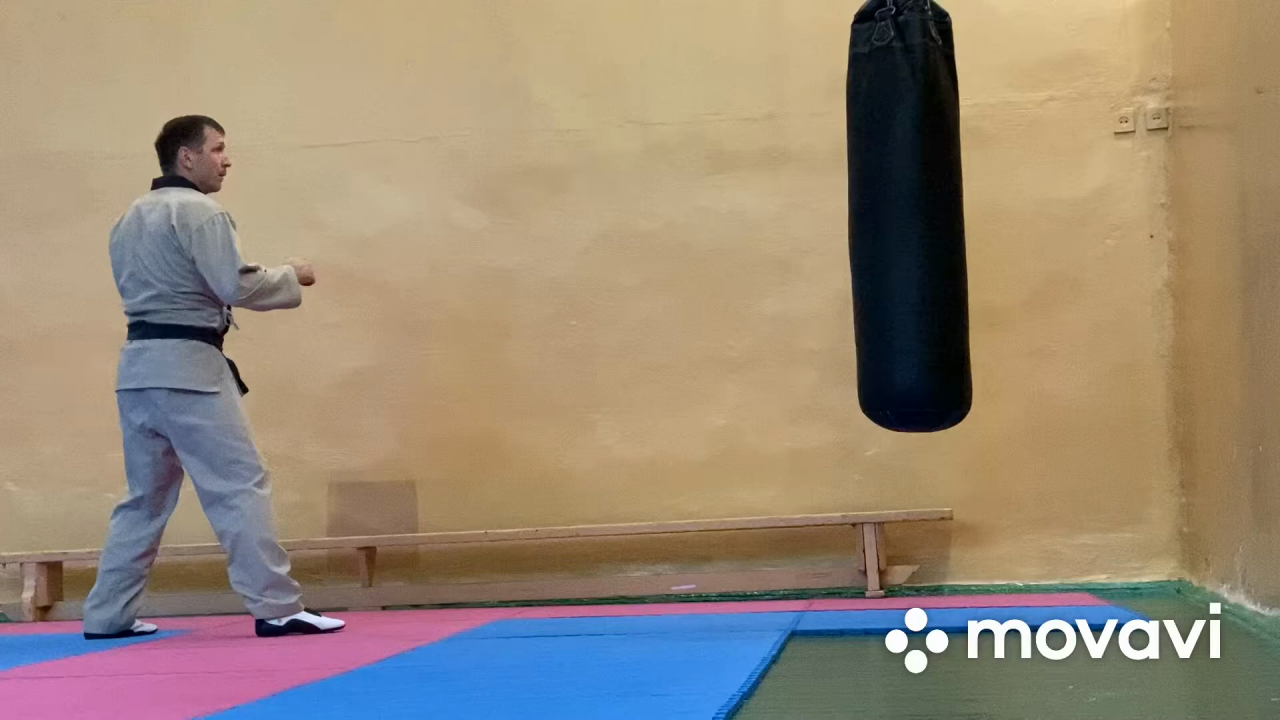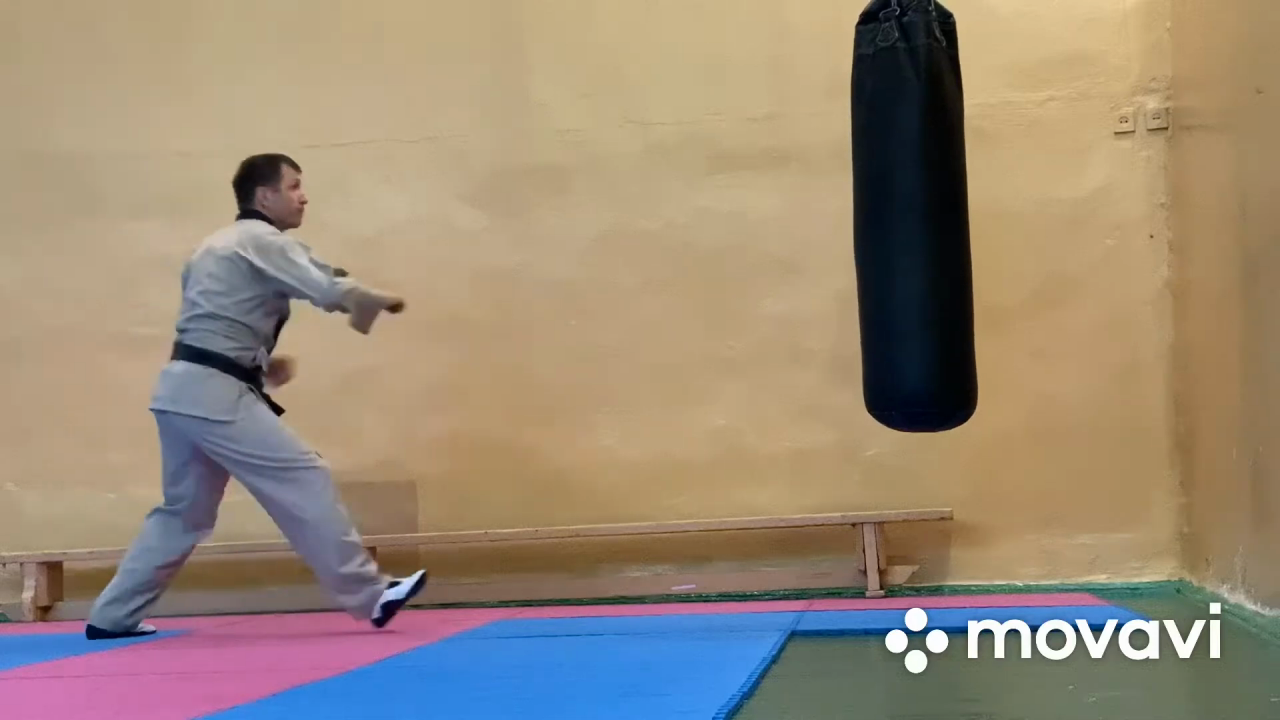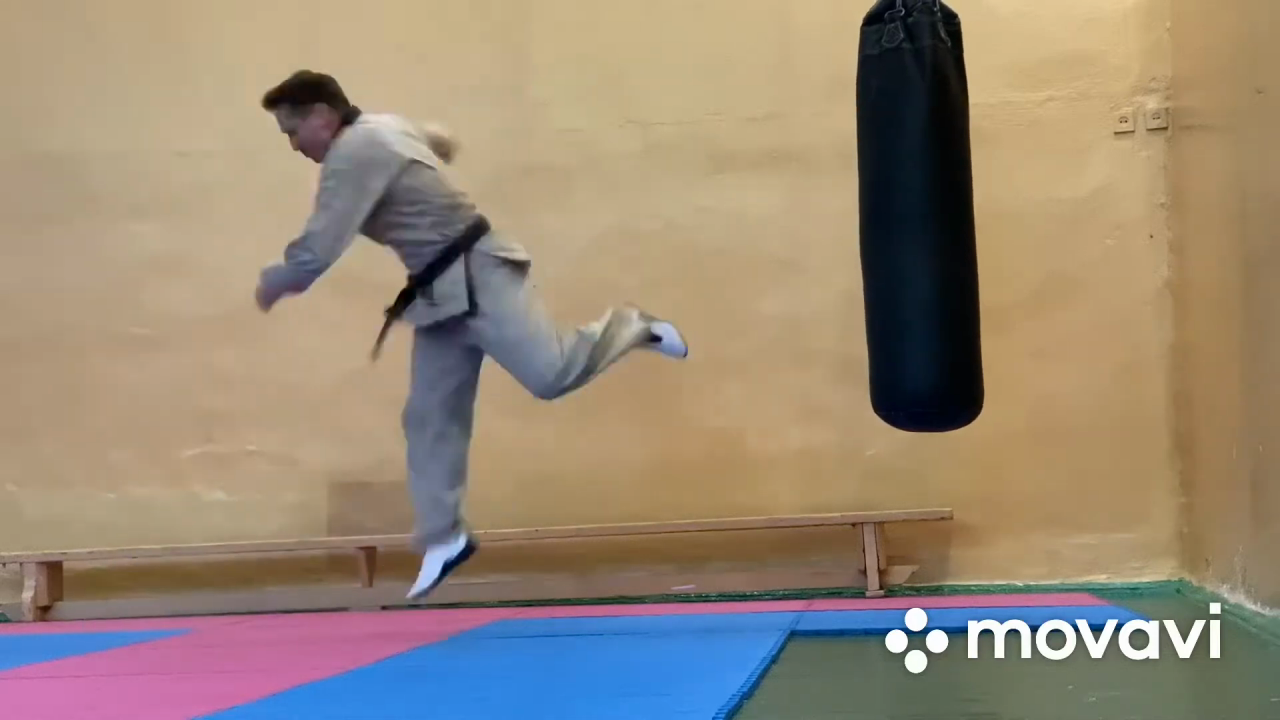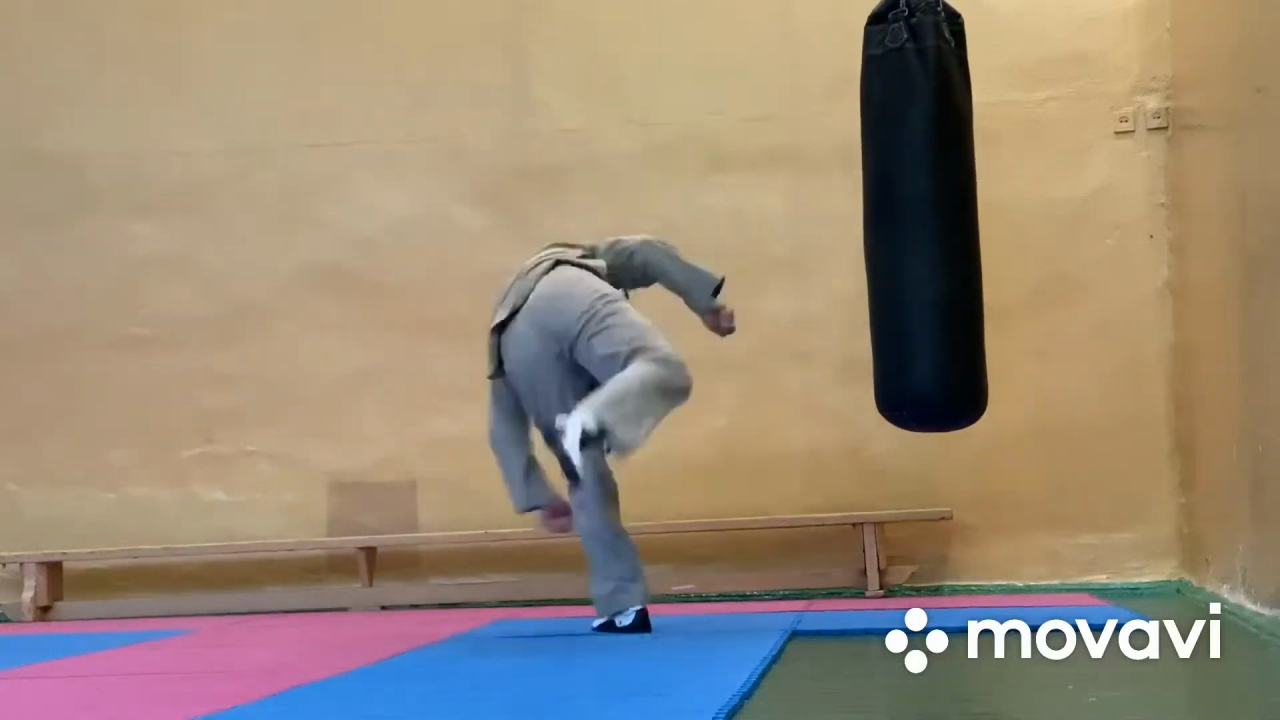
dt=0.5s
person 1, frame 1
left shoulder: (128, 218)
right shoulder: (197, 210)
right elbow: (235, 286)
right wrist: (293, 275)
left hip: (138, 363)
right hip: (187, 364)
left knee: (145, 496)
right knee: (239, 483)
left ankle: (108, 614)
right ankle: (276, 607)
person 1, frame 2
left shoulder: (214, 248)
right shoulder: (265, 241)
right elbow: (329, 290)
left wrist: (263, 363)
right wrist: (377, 301)
left hip: (180, 390)
right hip: (215, 395)
left knee: (183, 512)
right knee: (306, 483)
left ankle: (113, 615)
right ankle: (367, 594)
person 1, frame 3
left shoulder: (353, 152)
right shoulder: (377, 129)
left elbow: (317, 252)
right elbow: (437, 139)
left wrist: (275, 281)
left hip: (474, 275)
right hip: (445, 287)
left knee: (553, 370)
right knee: (428, 416)
left ankle: (632, 326)
right ankle: (443, 537)
person 1, frame 4
left shoulder: (506, 343)
right shoulder: (571, 260)
left elbow: (506, 435)
right elbow: (646, 251)
left wrist: (540, 501)
right wrist: (708, 301)
left hip: (528, 350)
left knee: (590, 482)
left ankle: (620, 605)
right ankle: (590, 425)
